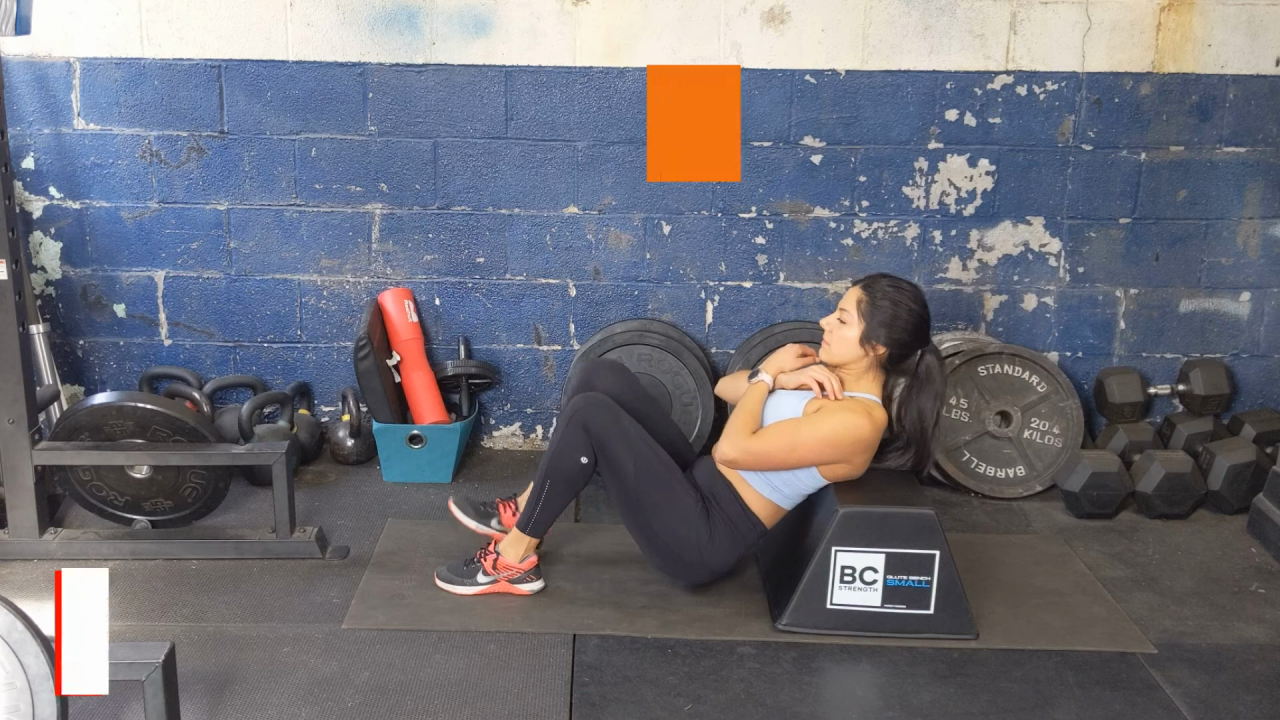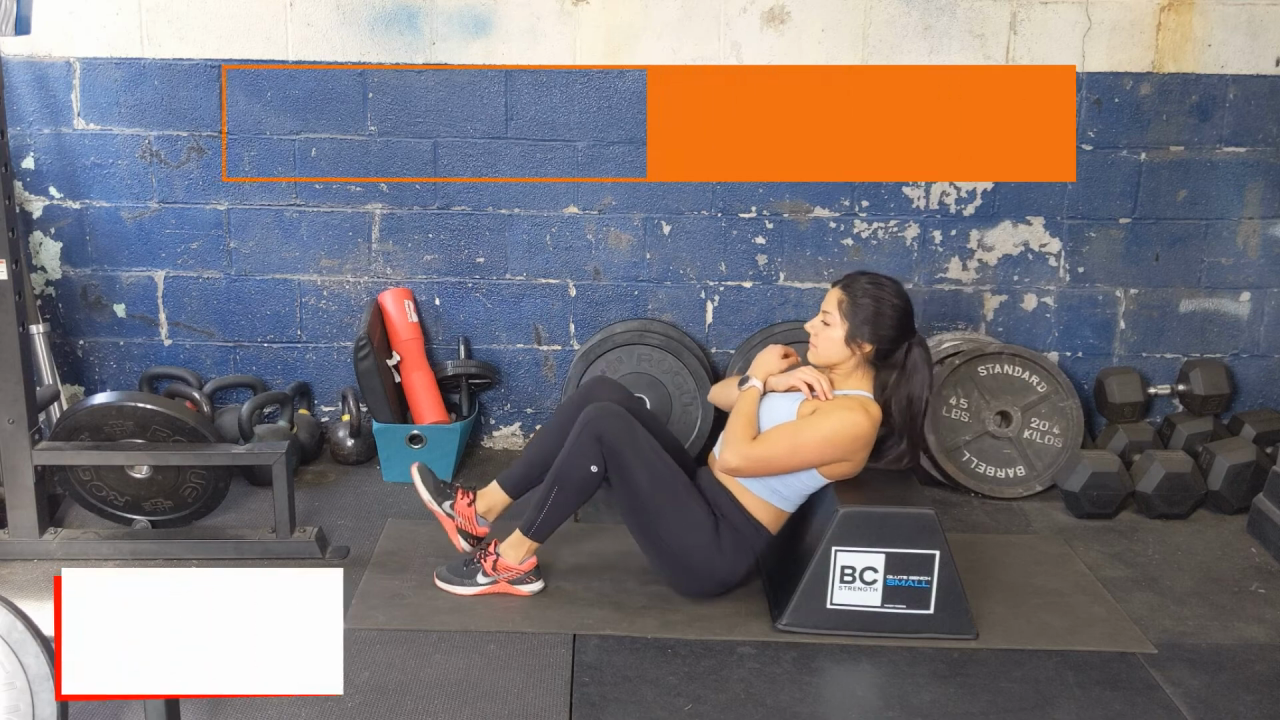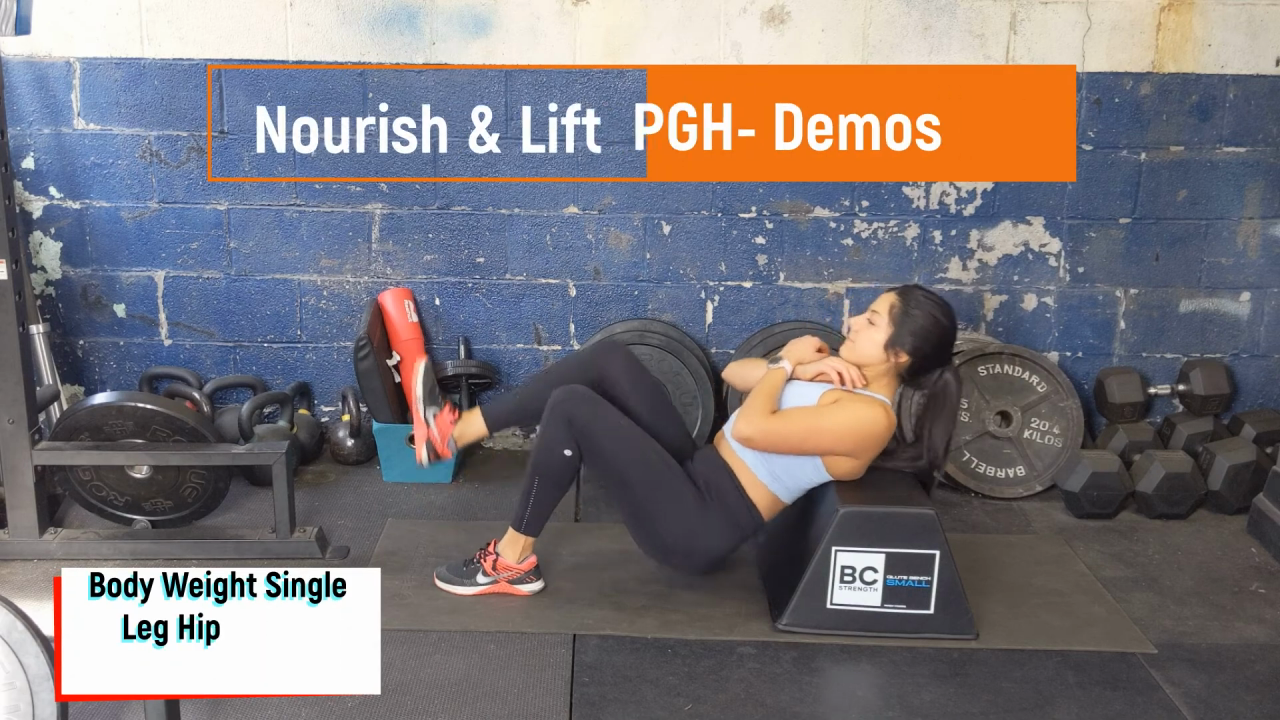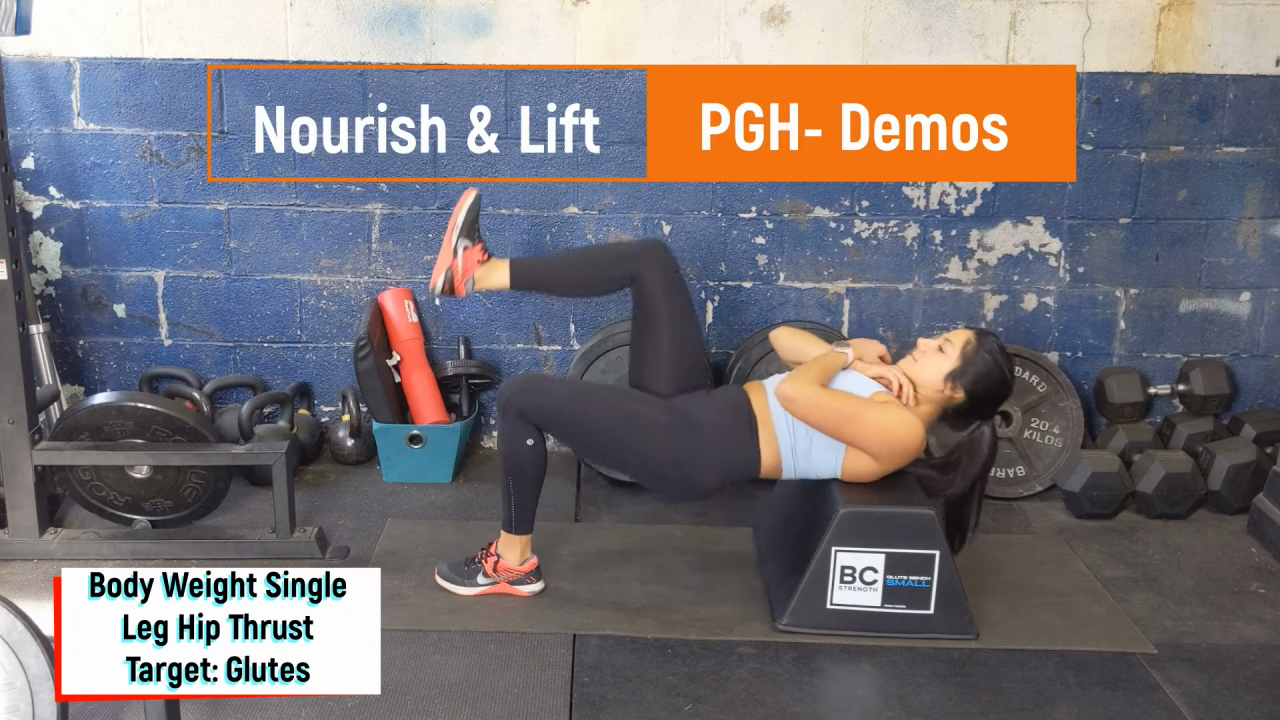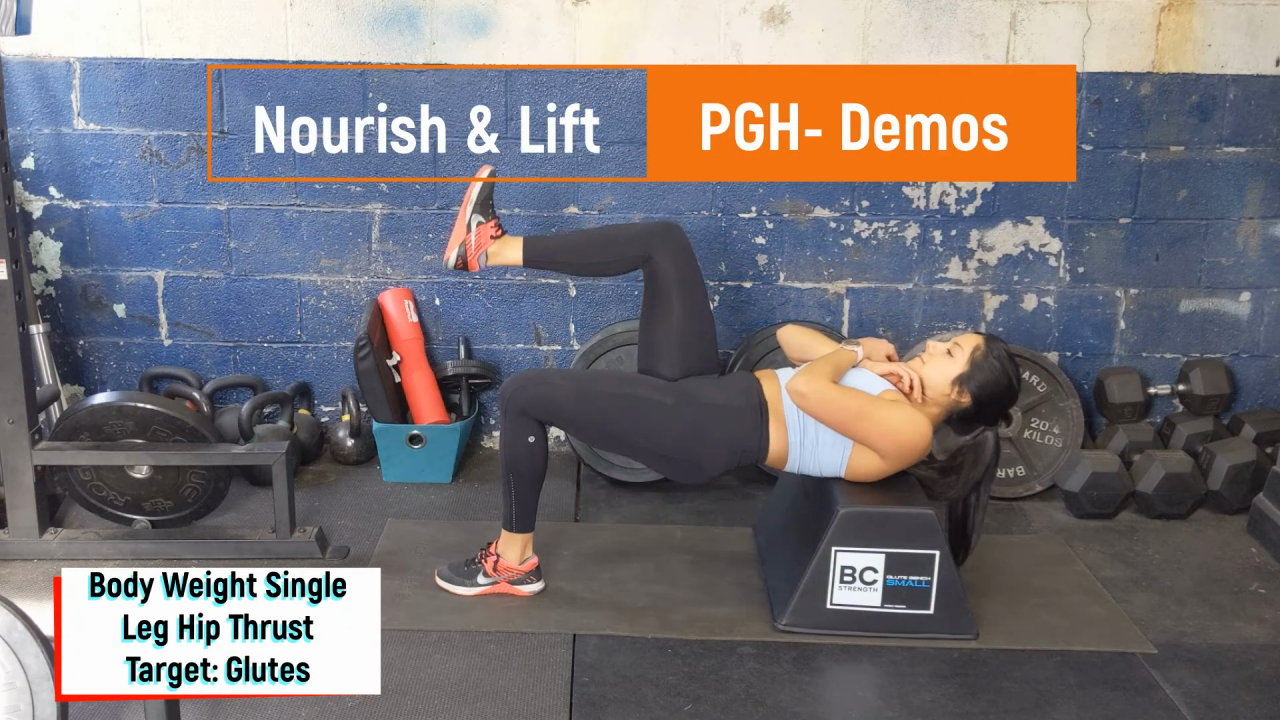
dt=0.7s
person 1, frame 1
left shoulder: (858, 420)
right shoulder: (834, 376)
left elbow: (734, 447)
right elbow: (724, 387)
left wrist: (769, 375)
right wrist: (782, 379)
left hip: (706, 537)
right hip: (700, 485)
left knee: (590, 413)
right knee: (602, 375)
left ankle: (515, 558)
right ankle: (523, 511)
person 1, frame 2
left shoulder: (854, 417)
right shoulder: (827, 378)
left elbow: (736, 456)
right elbow: (716, 395)
left wrist: (757, 380)
right wrist: (772, 382)
left hip: (713, 549)
right hip: (702, 495)
left knee: (603, 422)
right knee: (601, 392)
left ankle: (514, 560)
right ankle: (480, 509)
person 1, frame 3
left shoulder: (867, 417)
right shoulder: (848, 377)
left elbow: (749, 428)
right elbow: (734, 374)
left wrist: (786, 363)
right wrist: (797, 368)
left hip: (696, 522)
right hip: (693, 470)
left knee: (570, 405)
right knee: (608, 357)
left ankle: (512, 561)
right ankle: (457, 430)
person 1, frame 4
left shoulder: (901, 430)
right shoulder: (885, 388)
left elbow: (795, 392)
right elbow: (782, 337)
left wrist: (845, 356)
right wrist: (851, 356)
left hip: (693, 449)
right hip: (696, 409)
left knee: (522, 396)
right knee: (650, 258)
left ankle: (513, 563)
right ankle: (480, 274)
person 1, frame 5
left shoulder: (909, 430)
right shoulder: (897, 396)
left elbow: (806, 388)
right elbow: (790, 336)
left wrist: (855, 353)
right wrist: (859, 351)
left hip: (703, 431)
right hip: (702, 391)
left knee: (524, 393)
right knee: (663, 240)
left ankle: (513, 562)
right ankle: (492, 249)
